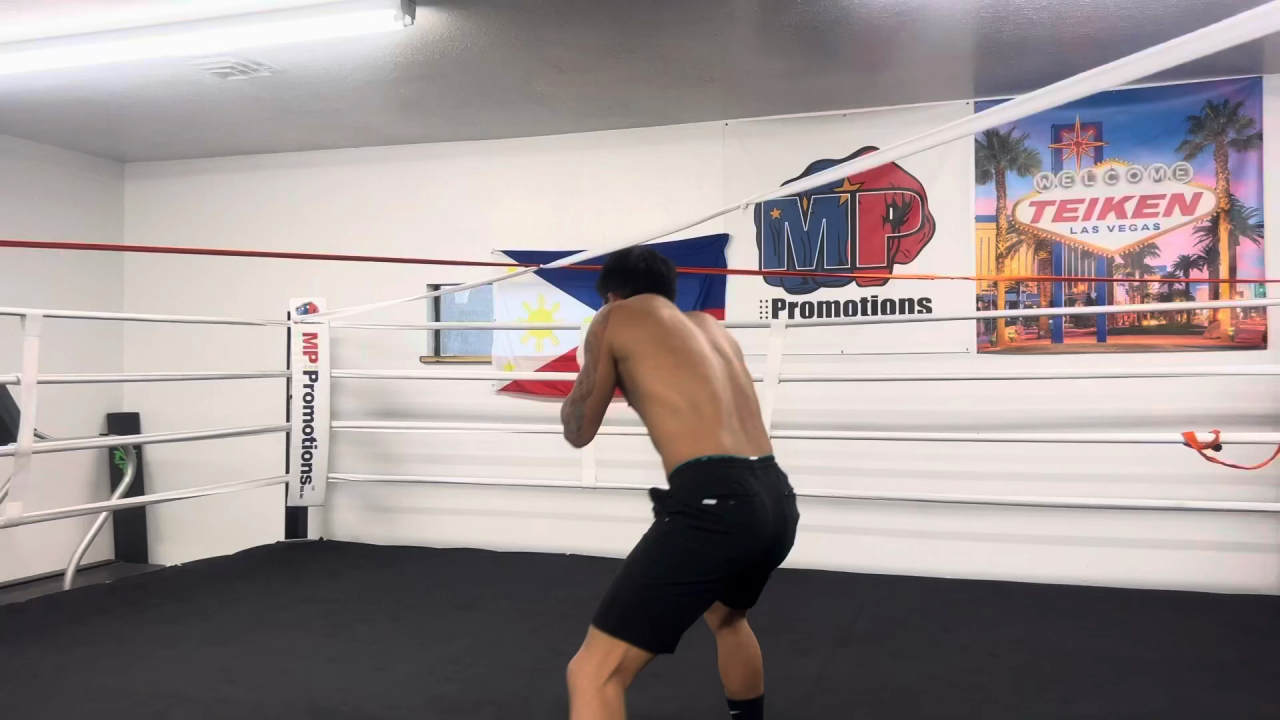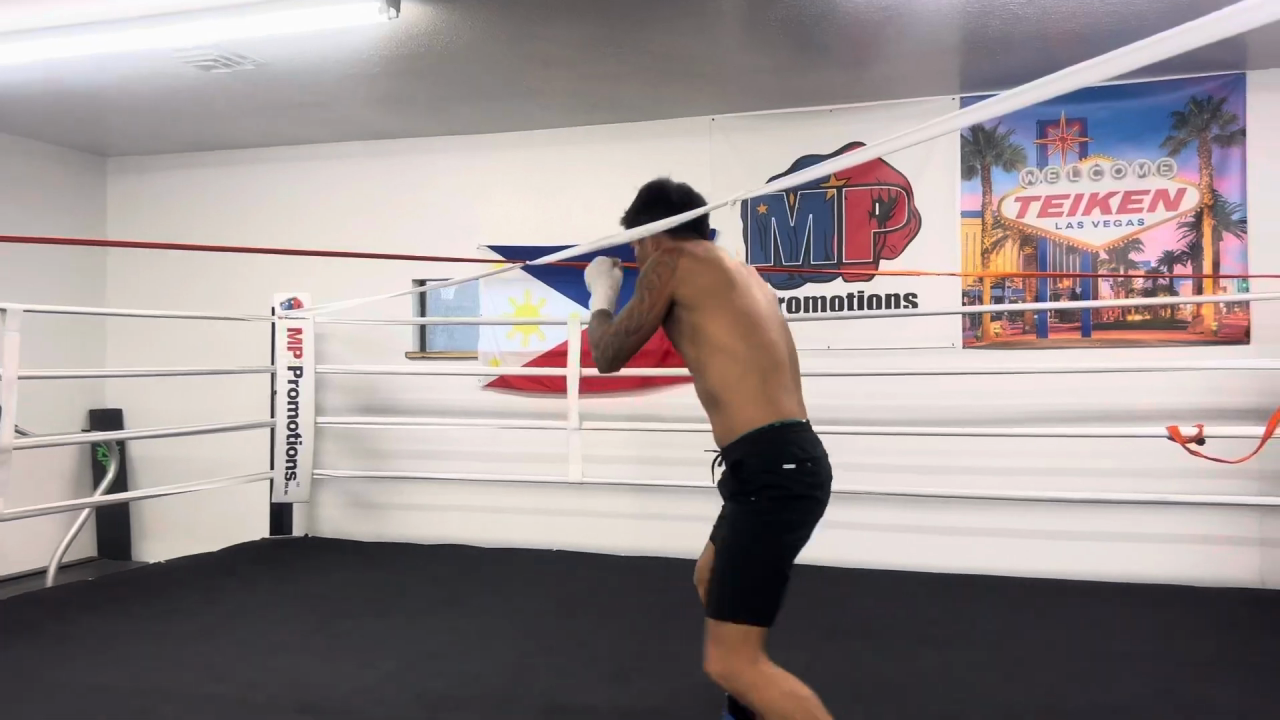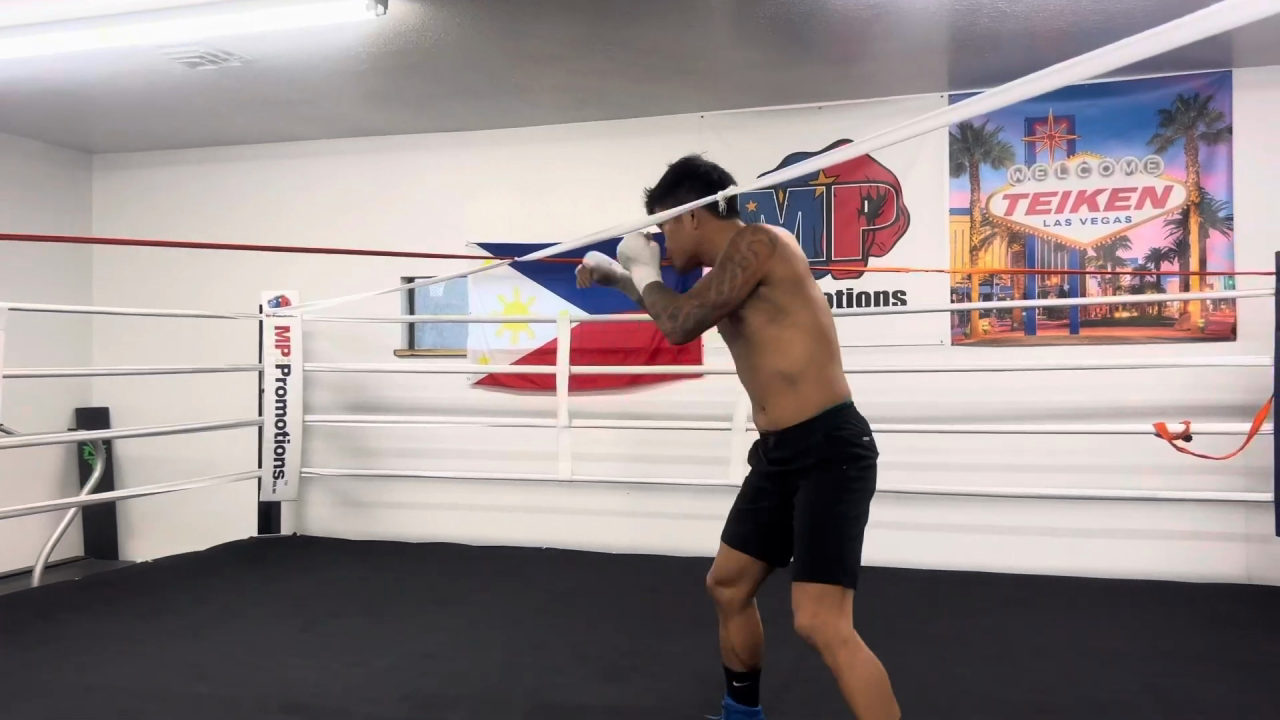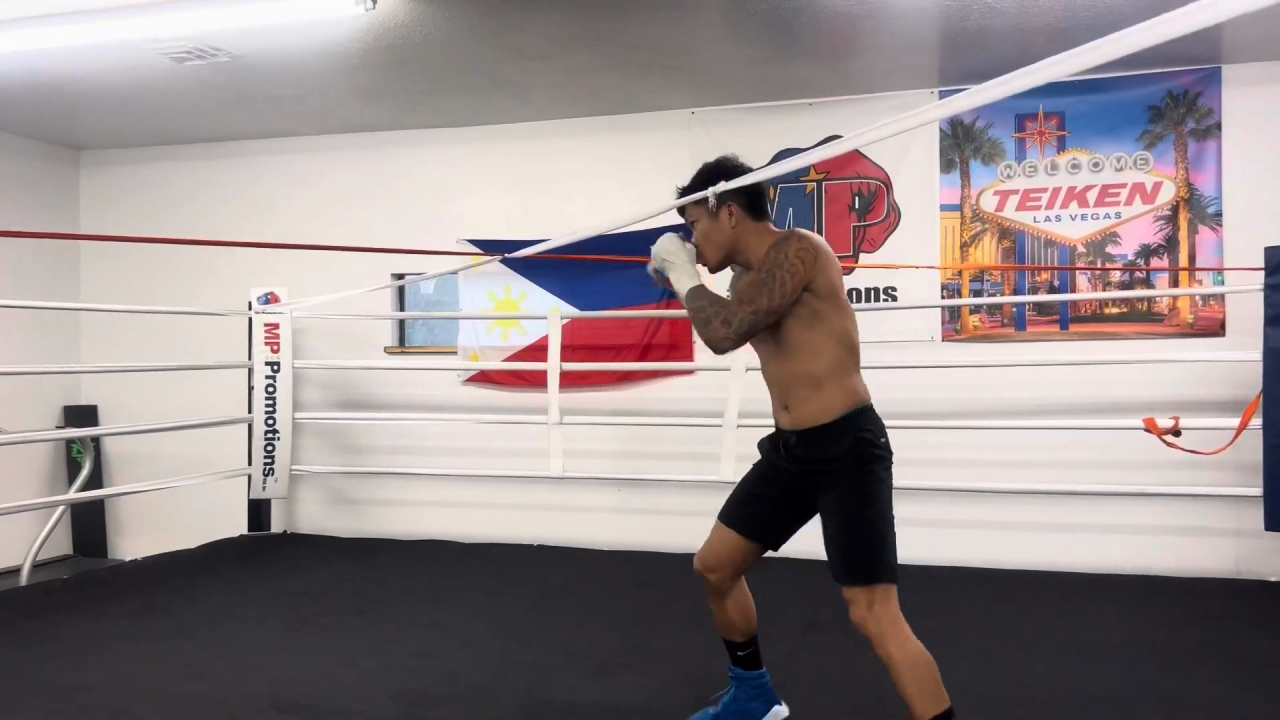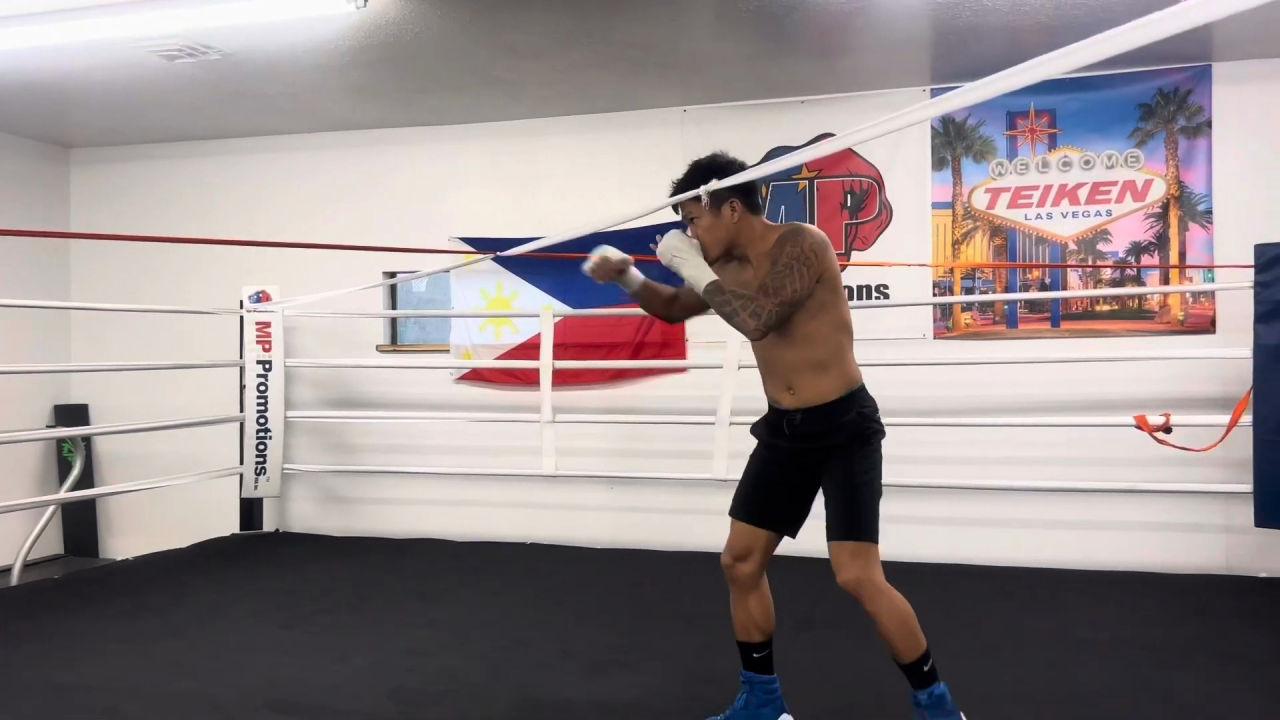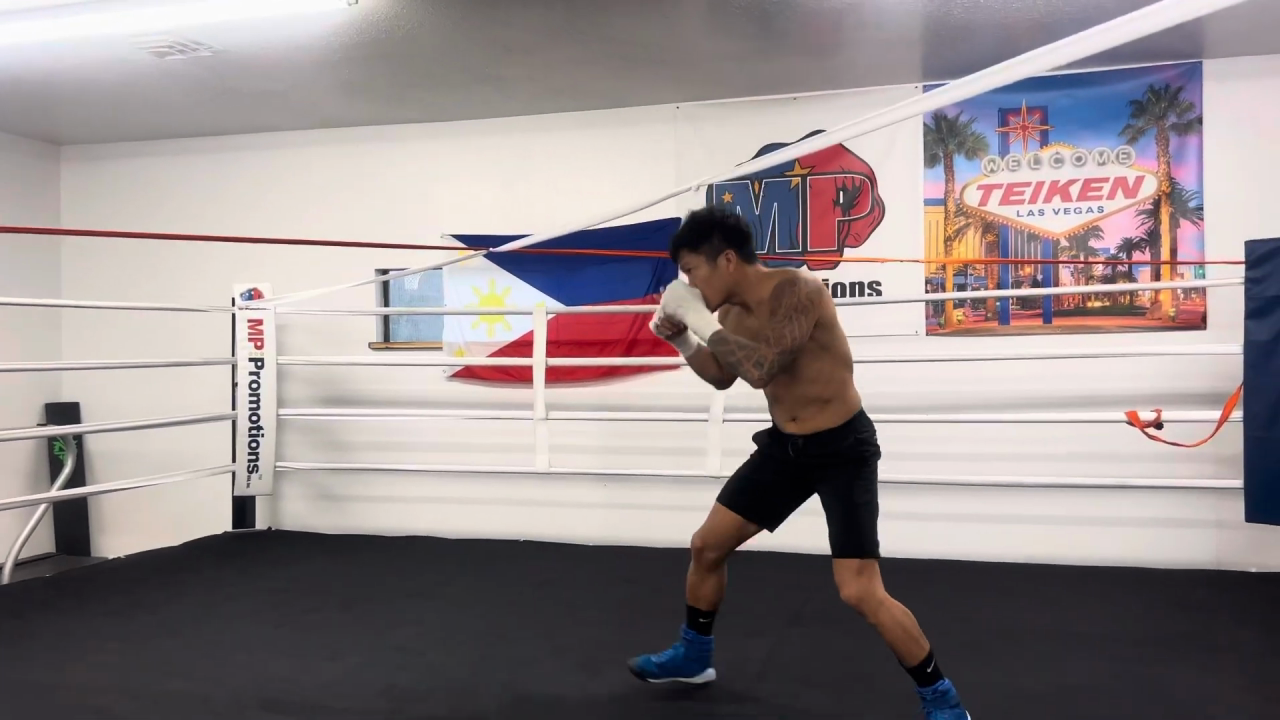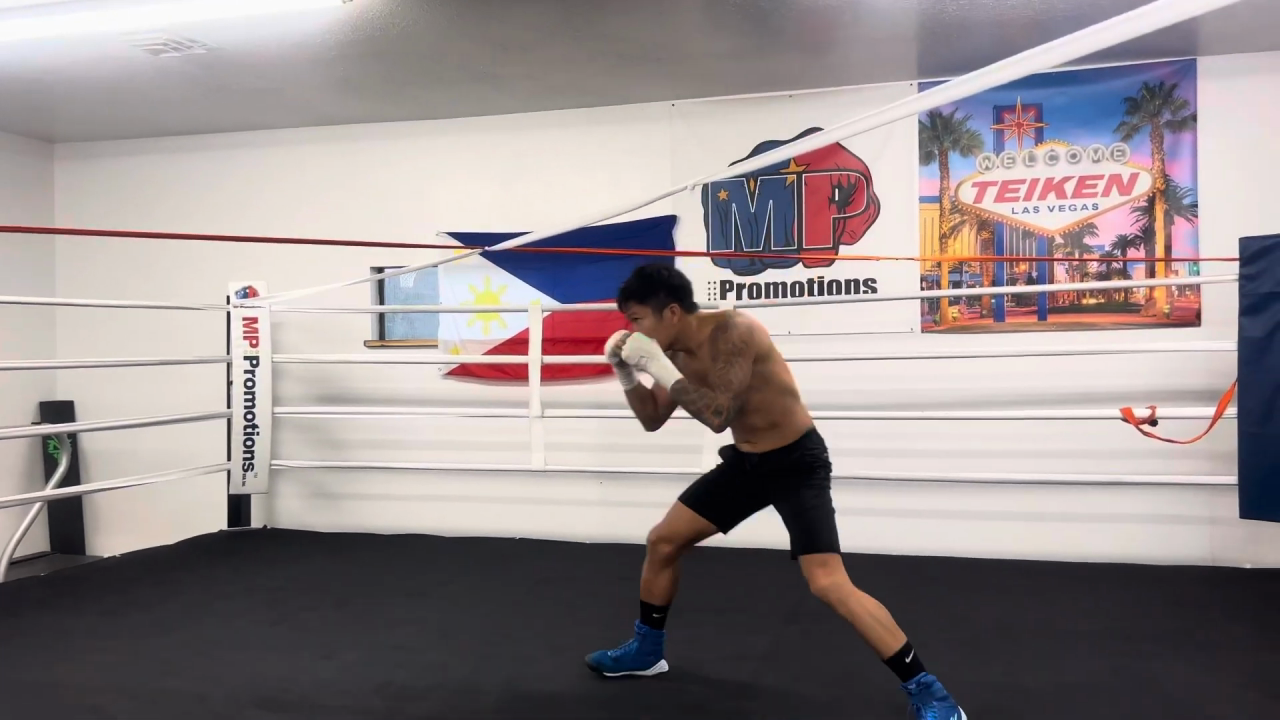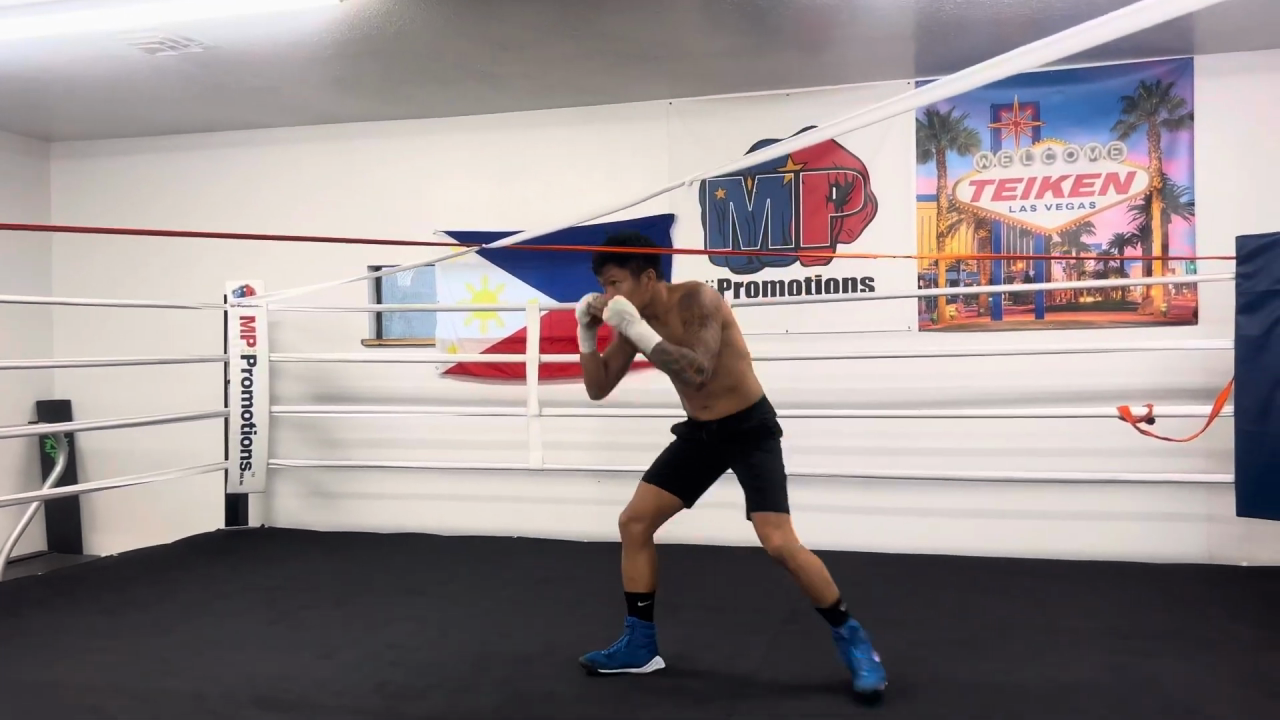
dt=0.2s
person 1, frame 1
left shoulder: (618, 318)
right shoulder: (712, 327)
left elbow: (579, 430)
left wrist: (589, 358)
left hip: (712, 505)
right hip: (773, 501)
left knee: (592, 676)
right knee: (723, 613)
person 1, frame 2
left shoulder: (676, 259)
right shoulder: (740, 270)
left elbow: (608, 355)
left wrist: (601, 296)
left hip: (772, 471)
right hip: (782, 462)
left knee: (731, 661)
right knee: (712, 583)
person 1, frame 3
left shoulder: (759, 242)
right shoulder: (733, 264)
left elbow: (678, 324)
right elbow: (689, 322)
left wrist: (645, 272)
right wrist: (623, 276)
left hip: (832, 449)
right hip: (779, 453)
left knee: (820, 622)
right knee: (728, 588)
person 1, frame 4
left shoulder: (802, 249)
right shoulder: (760, 271)
left elbow: (723, 331)
right elbow: (725, 331)
left wrist: (681, 275)
right wrist: (676, 275)
left hip: (851, 450)
right hip: (791, 451)
left knee: (875, 620)
right knee: (714, 568)
person 1, frame 5
left shoulder: (804, 244)
right shoulder: (729, 262)
left elbow: (757, 320)
right elbow: (678, 311)
left wrist: (695, 269)
right wrist: (626, 274)
left hip: (845, 427)
right hip: (783, 430)
left knee: (857, 579)
right knee: (740, 565)
person 1, frame 6
left shoulder: (797, 290)
right shoulder: (735, 309)
left elbow: (761, 370)
right elbow: (723, 376)
left wrist: (699, 319)
right wrist: (681, 336)
left hip: (843, 449)
right hip: (784, 447)
left knee: (860, 590)
right knee: (706, 546)
right ankle: (692, 655)
person 1, frame 7
left shoulder: (733, 332)
right shoulder: (674, 352)
left elbow: (718, 414)
right elbow: (652, 419)
left wrist: (658, 369)
right wrist: (624, 373)
left hip: (799, 463)
right hip: (746, 462)
left knee: (829, 585)
right knee: (662, 544)
right ankle: (646, 649)
person 1, frame 8
left shoulder: (701, 297)
right shoulder: (641, 318)
left elbow: (696, 371)
right elbow: (598, 387)
left wrist: (638, 330)
right wrist: (586, 331)
left hip: (752, 427)
right hip: (702, 432)
left knee: (781, 544)
right knee: (633, 522)
left ankle: (852, 640)
right ankle: (639, 644)
